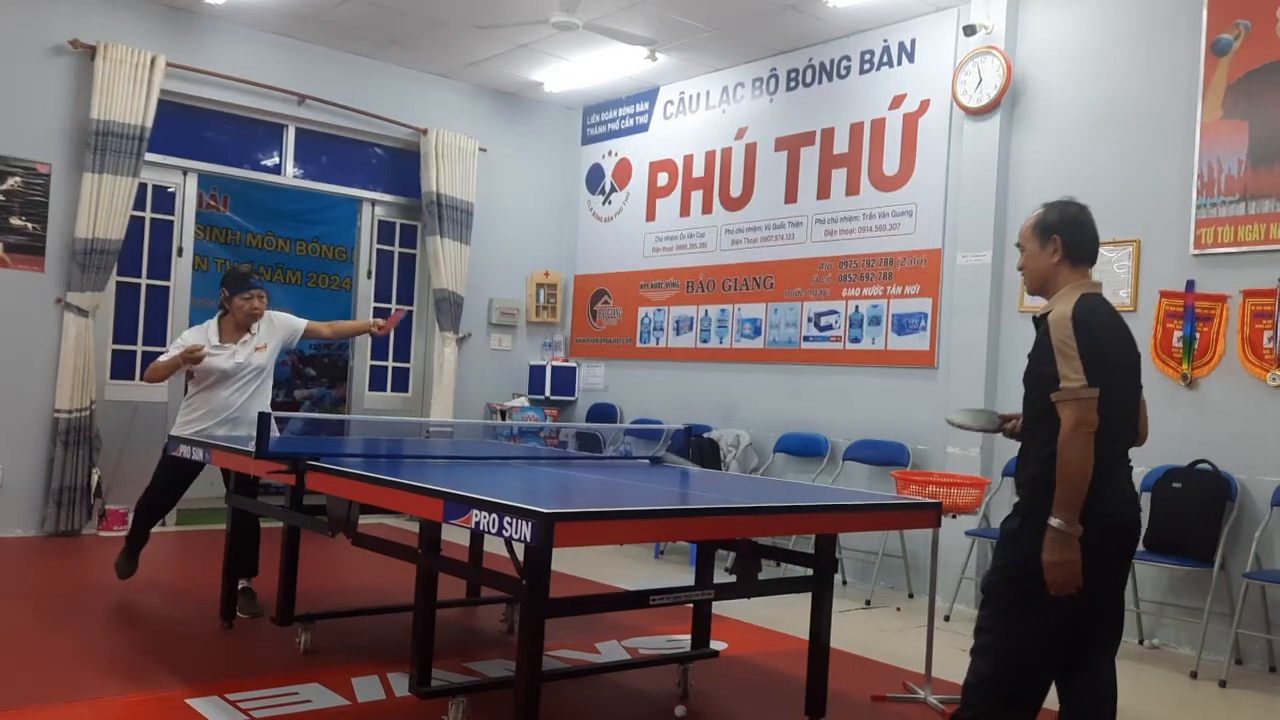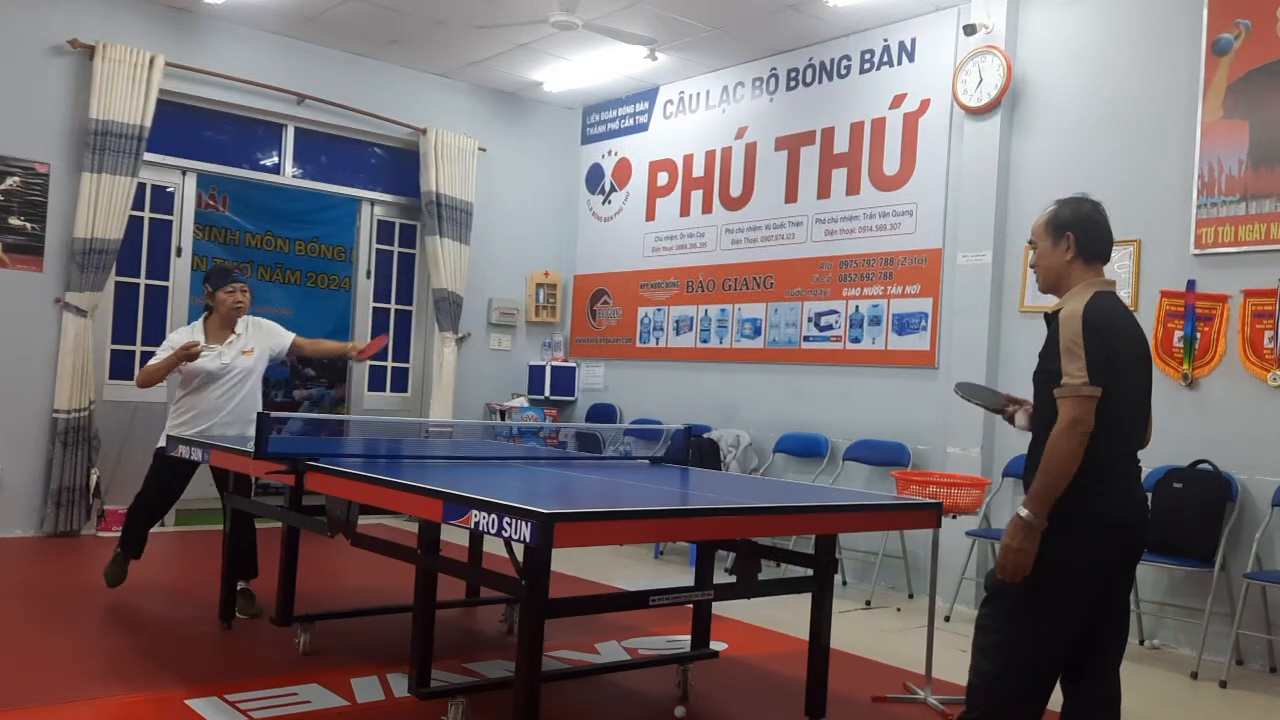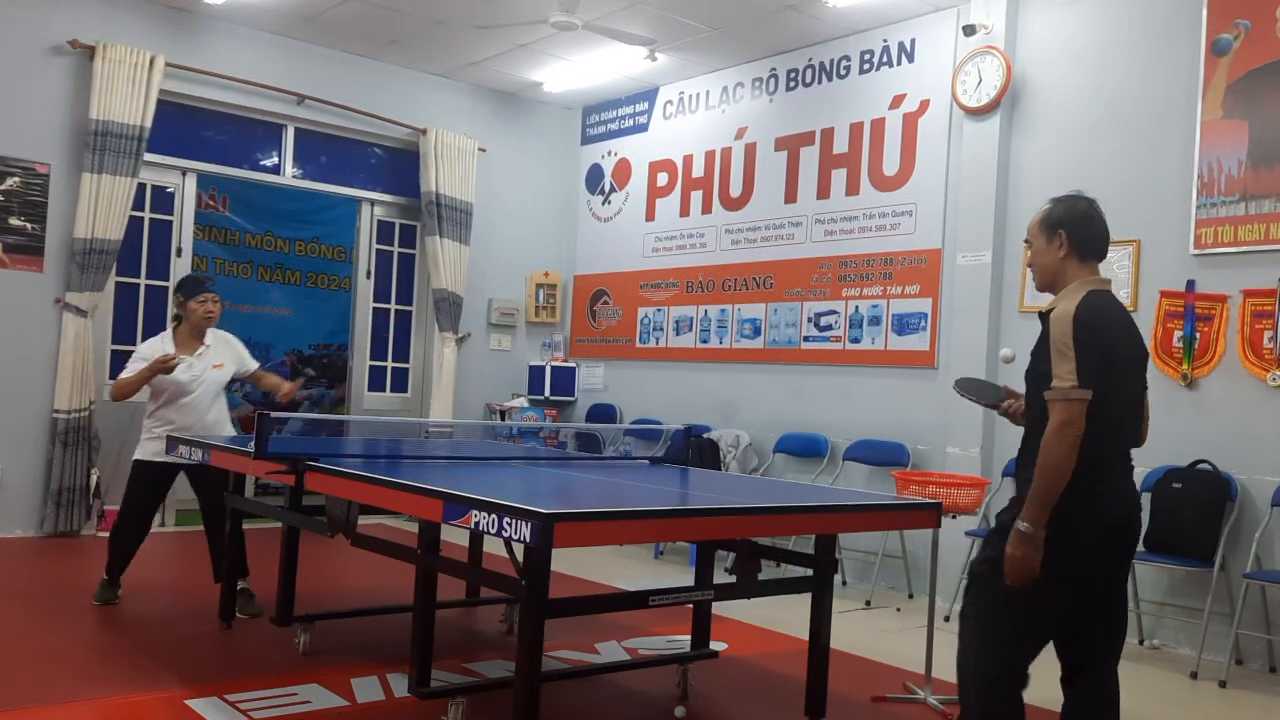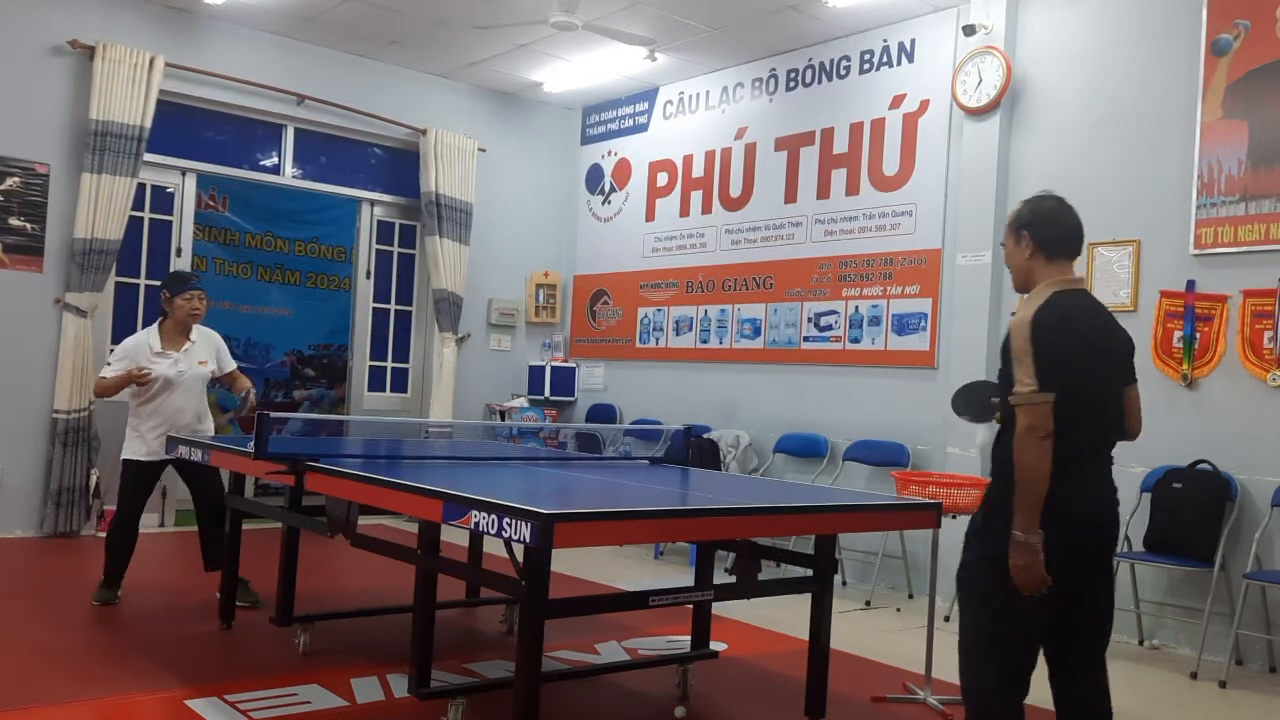
dt=0.2s
person 1, frame 1
left shoulder: (1066, 318)
right shoulder: (1113, 323)
left elbow: (1080, 427)
right elbow: (1135, 429)
left wrist: (1060, 527)
left hip: (1061, 521)
right hip: (1113, 517)
left knee: (1004, 663)
right knee: (1088, 667)
person 1, frame 2
left shoulder: (1078, 316)
right shoulder: (1126, 322)
left elbow: (1076, 426)
left wrist: (1027, 518)
right wrist: (1042, 416)
left hip: (1075, 522)
right hip: (1120, 518)
left knee: (1006, 664)
right knee: (1092, 669)
person 1, frame 3
left shoulder: (1071, 316)
right shoulder: (1123, 321)
left elbow: (1067, 429)
left wrist: (1027, 526)
left hip: (1066, 521)
right hip: (1113, 518)
left knee: (990, 654)
right knee: (1092, 669)
person 1, frame 4
left shoulder: (1035, 318)
right shoulder: (1108, 325)
left elbow: (1034, 433)
right elbow: (1128, 424)
left wrist: (1025, 535)
left hip: (1037, 519)
right hip: (1094, 514)
left knee: (991, 663)
right knee: (1081, 666)
person 2, frame 1
left shoulder: (276, 326)
right shoulder: (197, 336)
left elbow: (326, 329)
right elbow: (150, 375)
left wrist: (368, 326)
right wrist: (182, 359)
left hip: (243, 440)
right hip: (192, 435)
left knee: (246, 512)
right knee: (157, 499)
left ankle: (243, 584)
right ankle: (133, 546)
person 2, frame 2
left shoulder: (261, 331)
right shoulder: (184, 337)
left elbow: (308, 346)
right elbow: (143, 380)
left wrist: (349, 349)
right wrist: (177, 358)
left hip: (236, 441)
right hip: (183, 437)
left knee: (241, 513)
right knee: (150, 503)
left ankle: (241, 585)
right ankle: (123, 554)
person 2, frame 3
left shoulder: (227, 344)
right shoulder: (153, 348)
left elbow: (257, 376)
right elbow: (116, 394)
left wrist: (282, 385)
right wrist: (151, 371)
right hip: (159, 448)
left knee: (223, 518)
right knee: (133, 518)
left ankle: (240, 586)
right ankle: (110, 579)
person 2, frame 4
left shoulder: (211, 341)
right shoulder: (136, 345)
left elbow: (233, 378)
right elbow: (100, 389)
left wrist: (248, 389)
right wrist: (127, 378)
right hip: (145, 446)
left knee: (216, 508)
right knee: (126, 516)
right ankle: (110, 581)
